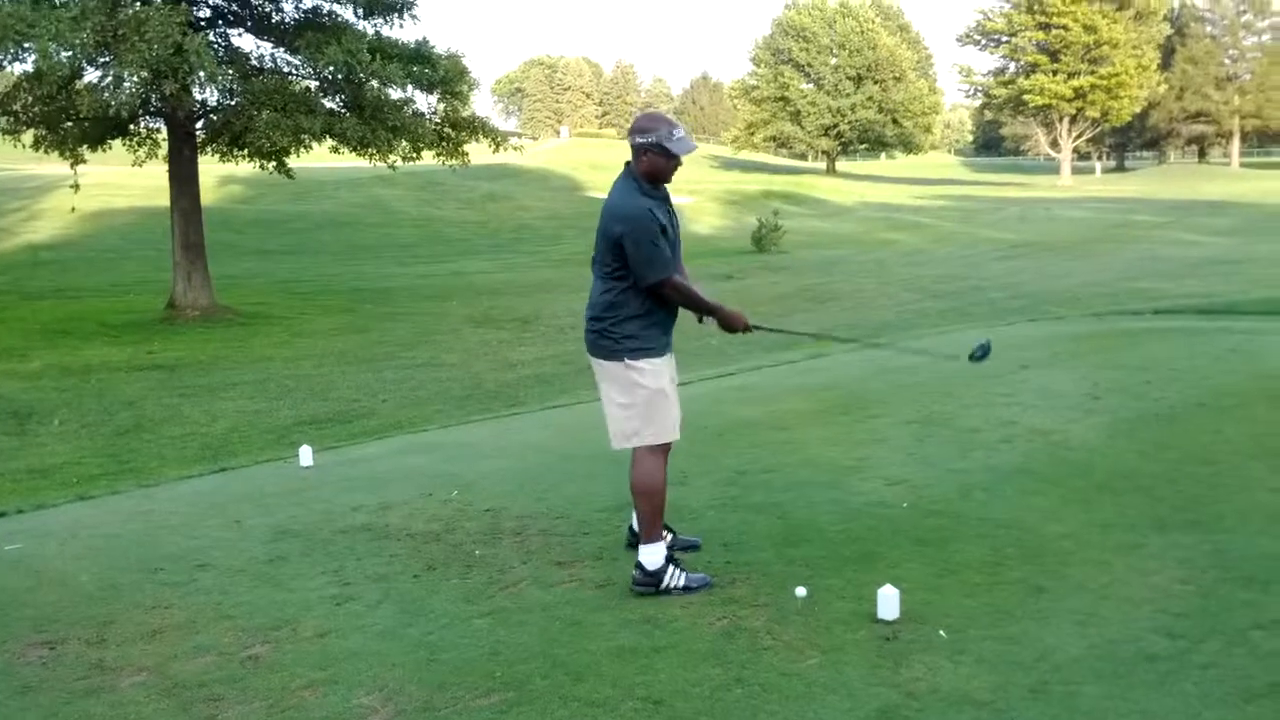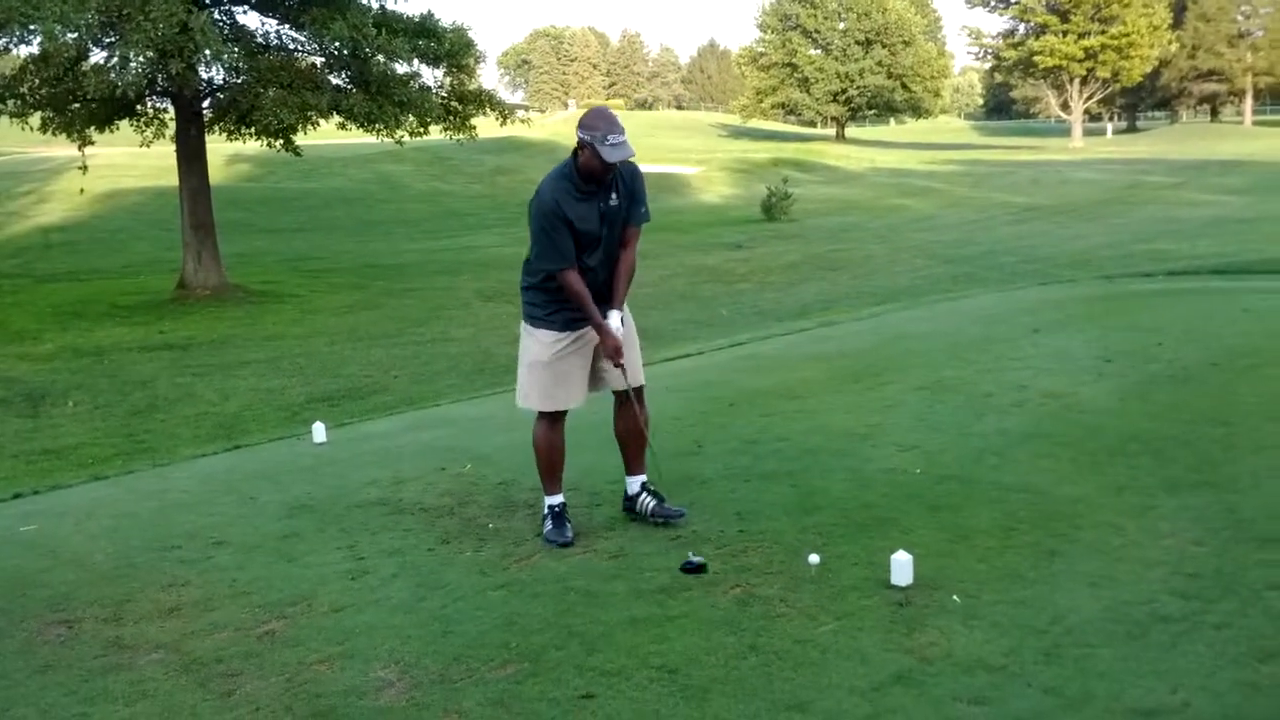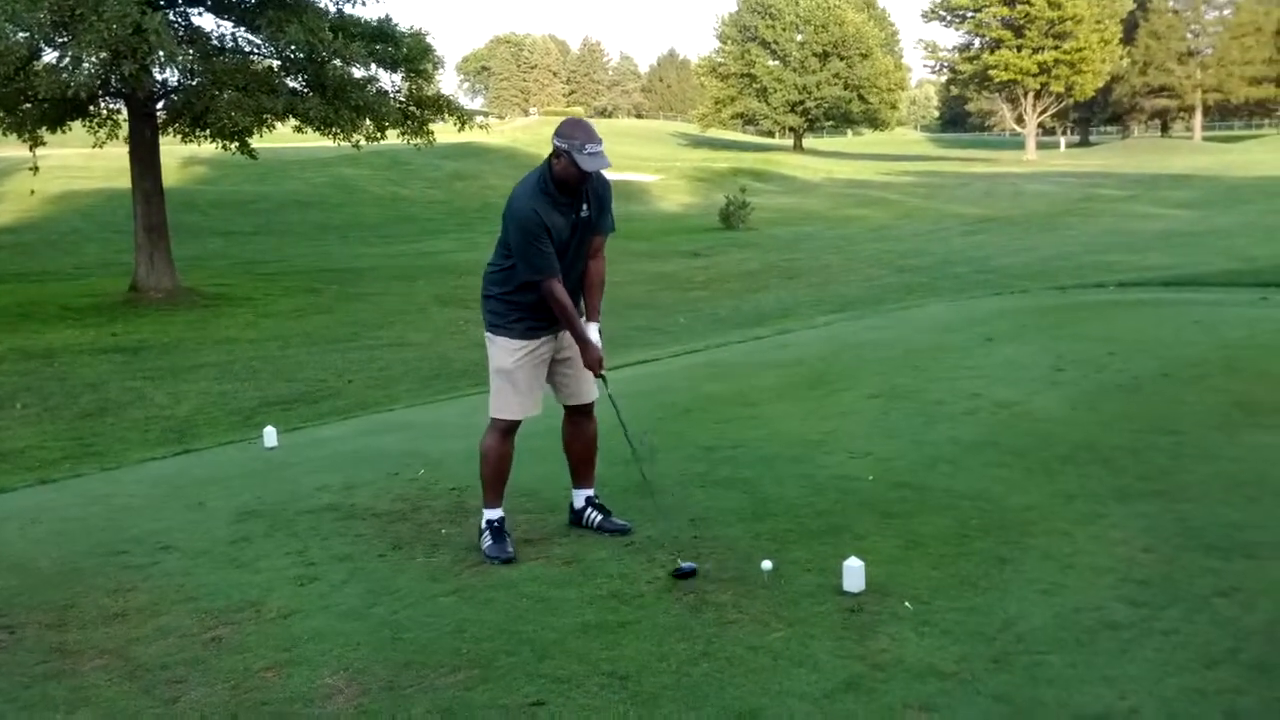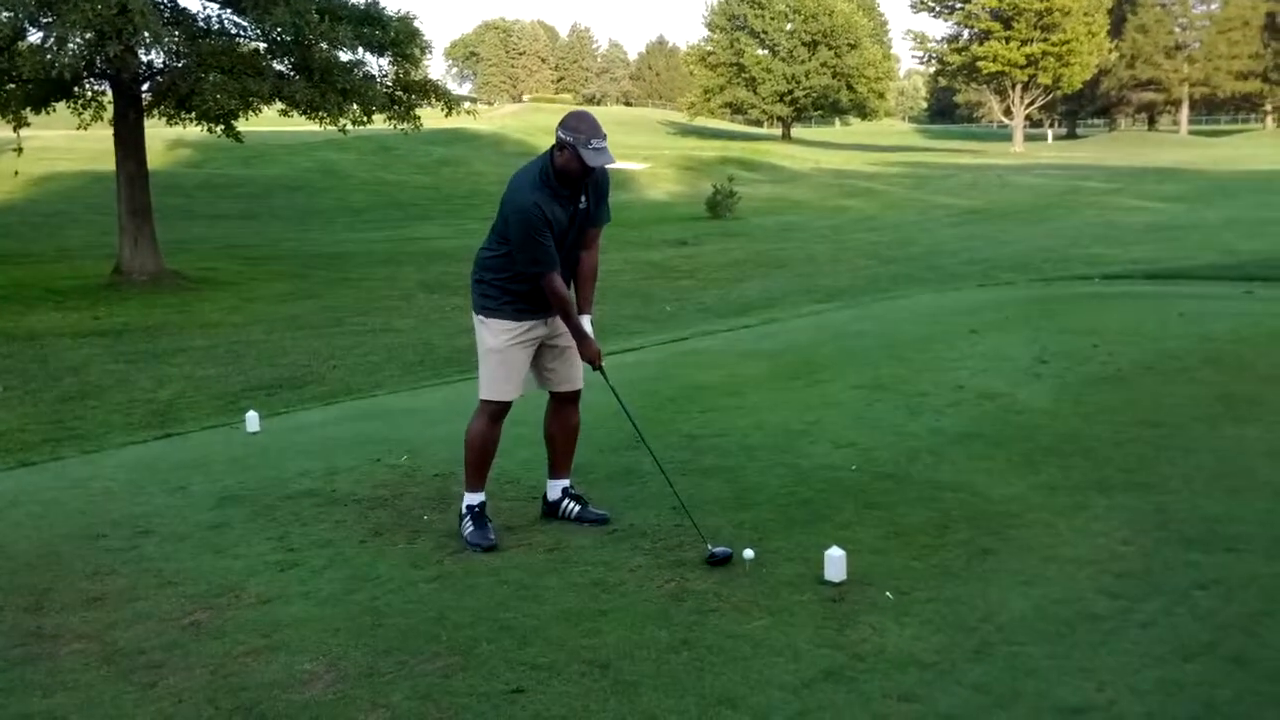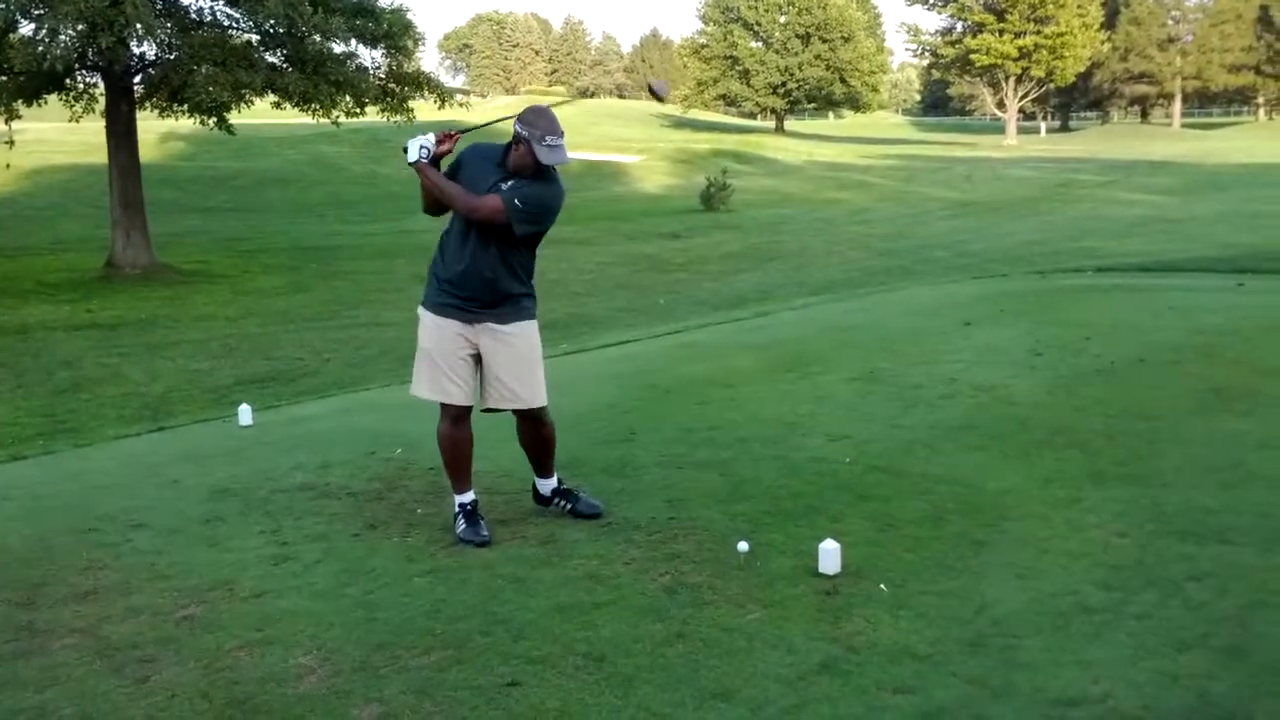
dt=1s
person 1, frame 1
left shoulder: (652, 191)
right shoulder: (631, 212)
left elbow: (670, 268)
right elbow: (666, 284)
left wrist: (705, 307)
right wrist: (720, 314)
left hip: (652, 336)
right hip: (626, 344)
left knee: (661, 436)
right knee: (652, 445)
left ankle: (644, 527)
right ankle: (653, 565)
person 1, frame 2
left shoulder: (629, 177)
right shoulder: (550, 198)
left elbow: (628, 247)
right elbow: (566, 275)
left wrist: (617, 314)
right wrist: (601, 332)
left hip: (607, 303)
right hip: (554, 313)
left knee: (632, 392)
right knee: (552, 410)
left ankle: (637, 490)
right ankle: (554, 506)
person 1, frame 3
left shoulder: (597, 188)
right shoulder: (527, 205)
left elbow: (594, 256)
right elbow: (548, 284)
left wrist: (594, 324)
right wrist: (583, 343)
left hip: (566, 316)
right hip: (515, 321)
left knee: (582, 408)
right knee: (506, 421)
left ankle: (584, 503)
right ankle: (491, 521)
person 1, frame 4
left shoulder: (596, 179)
right shoulder: (527, 197)
left elbow: (587, 249)
right elbow: (549, 278)
left wrist: (585, 318)
right wrist: (580, 338)
left hip: (557, 304)
right hip: (505, 305)
left knee: (567, 395)
right knee: (495, 404)
left ankle: (558, 494)
right ankle: (472, 504)
person 1, frame 5
left shoulder: (547, 191)
right shoulder: (476, 157)
left elbow: (475, 208)
right elbow: (435, 208)
left wrist: (425, 167)
right wrist: (432, 162)
left hip: (510, 315)
right hip: (446, 308)
left knee: (532, 409)
right knee: (454, 410)
left ankle: (548, 486)
right ankle: (464, 504)
